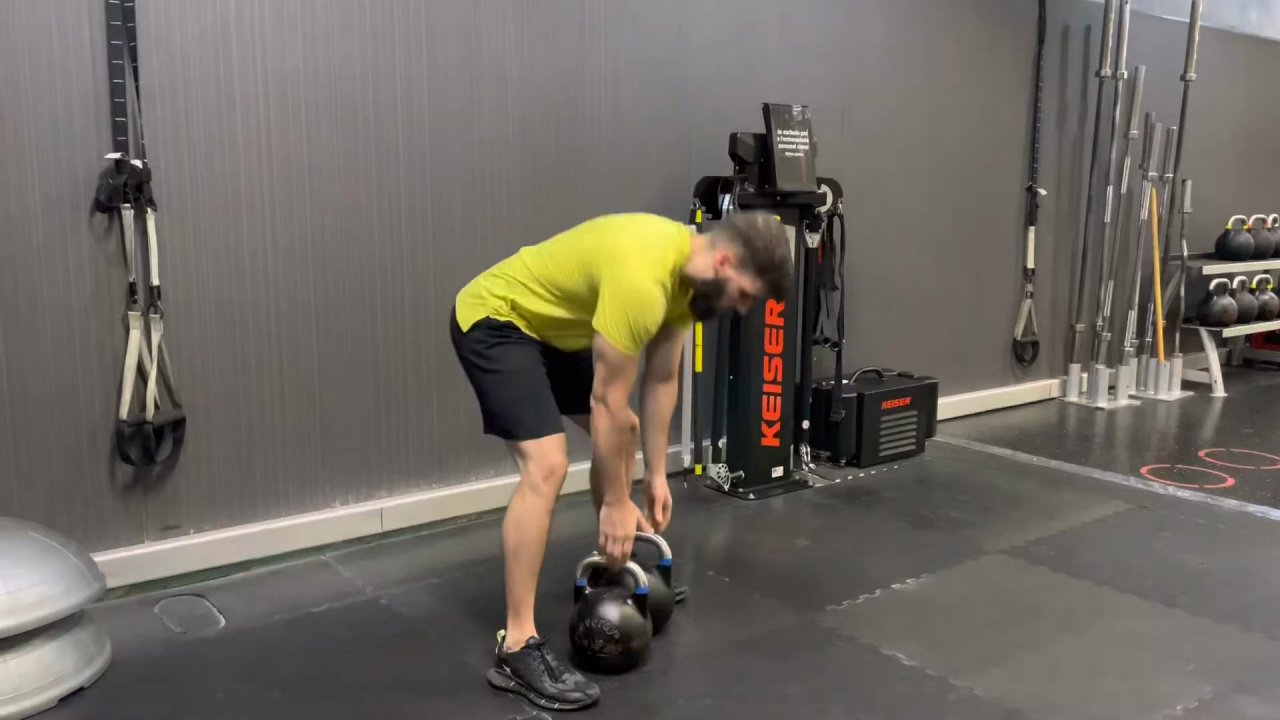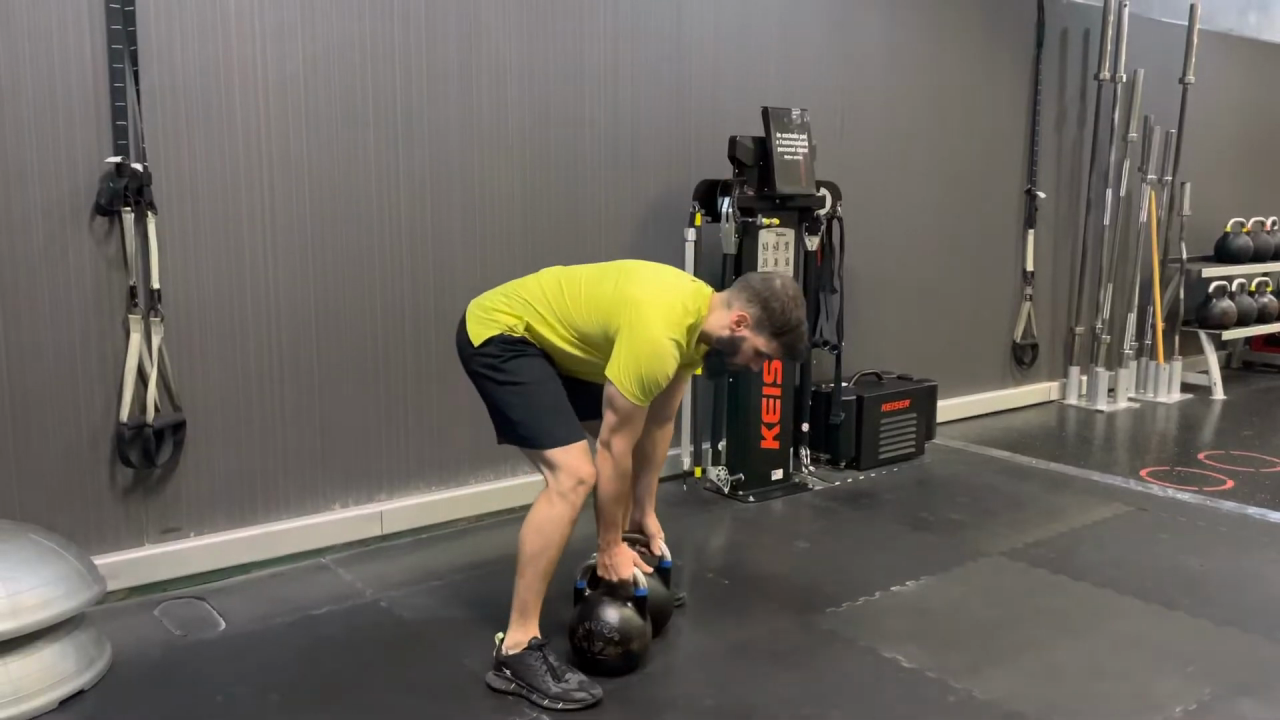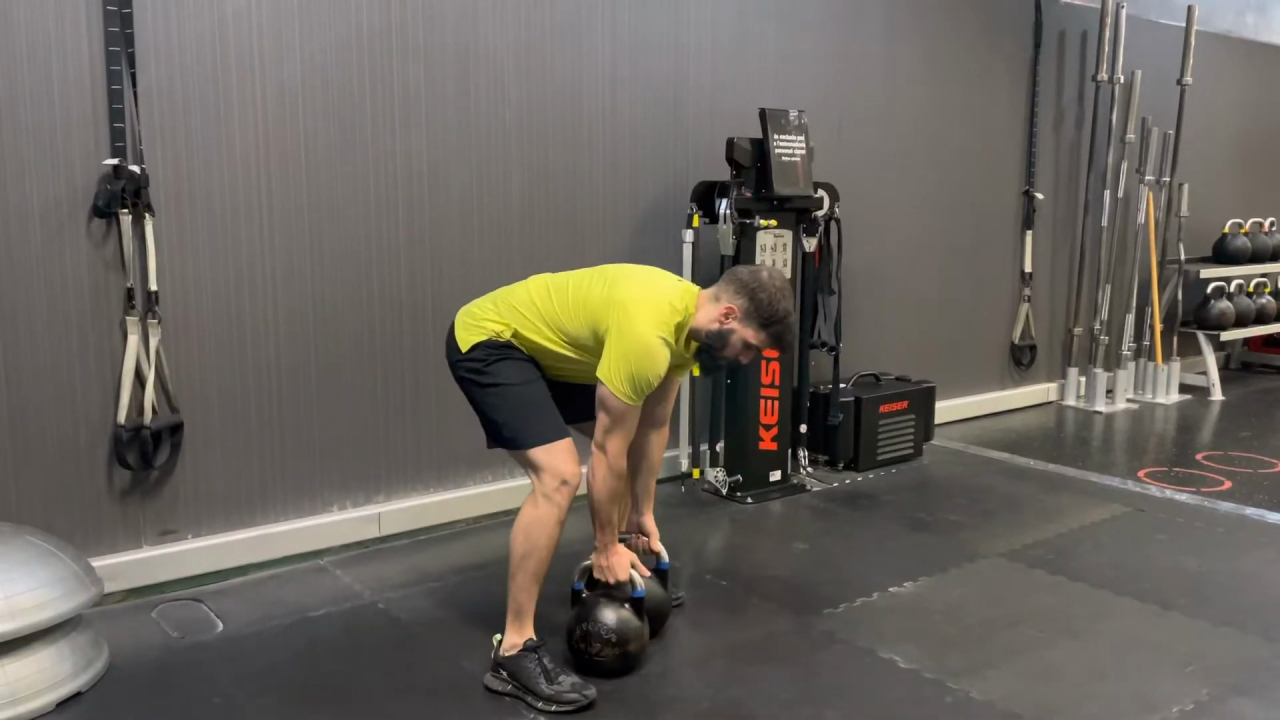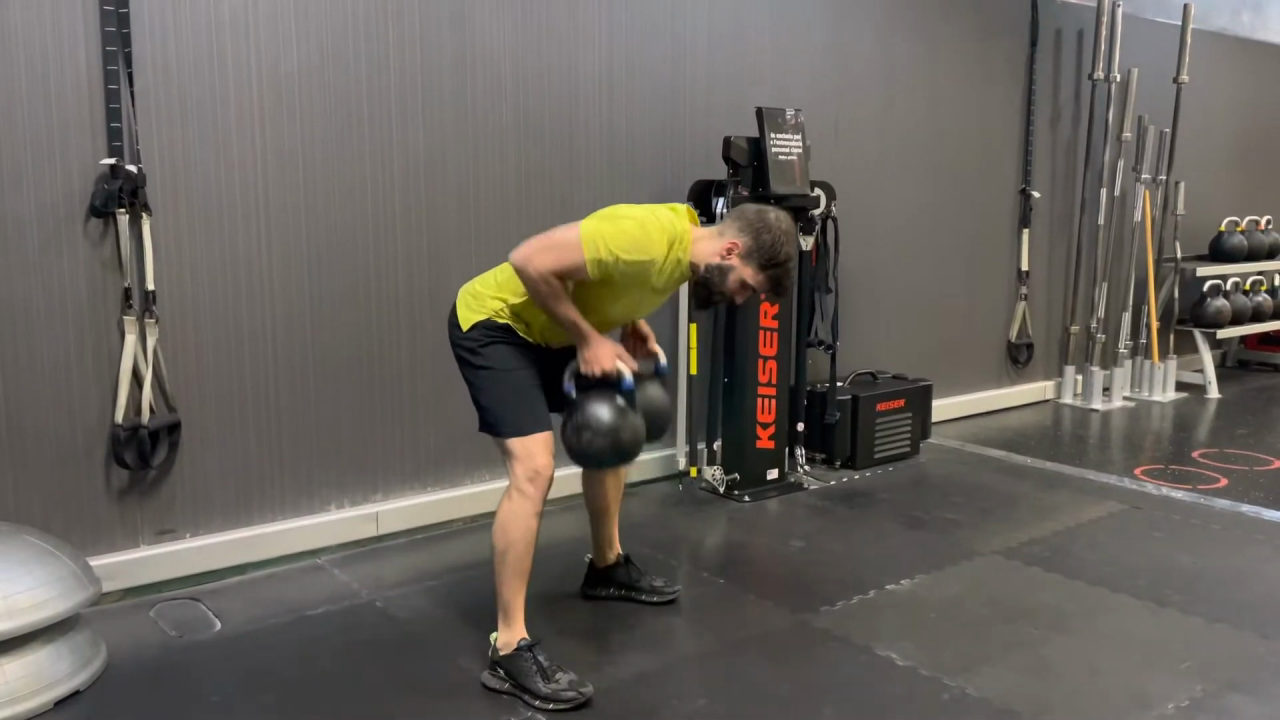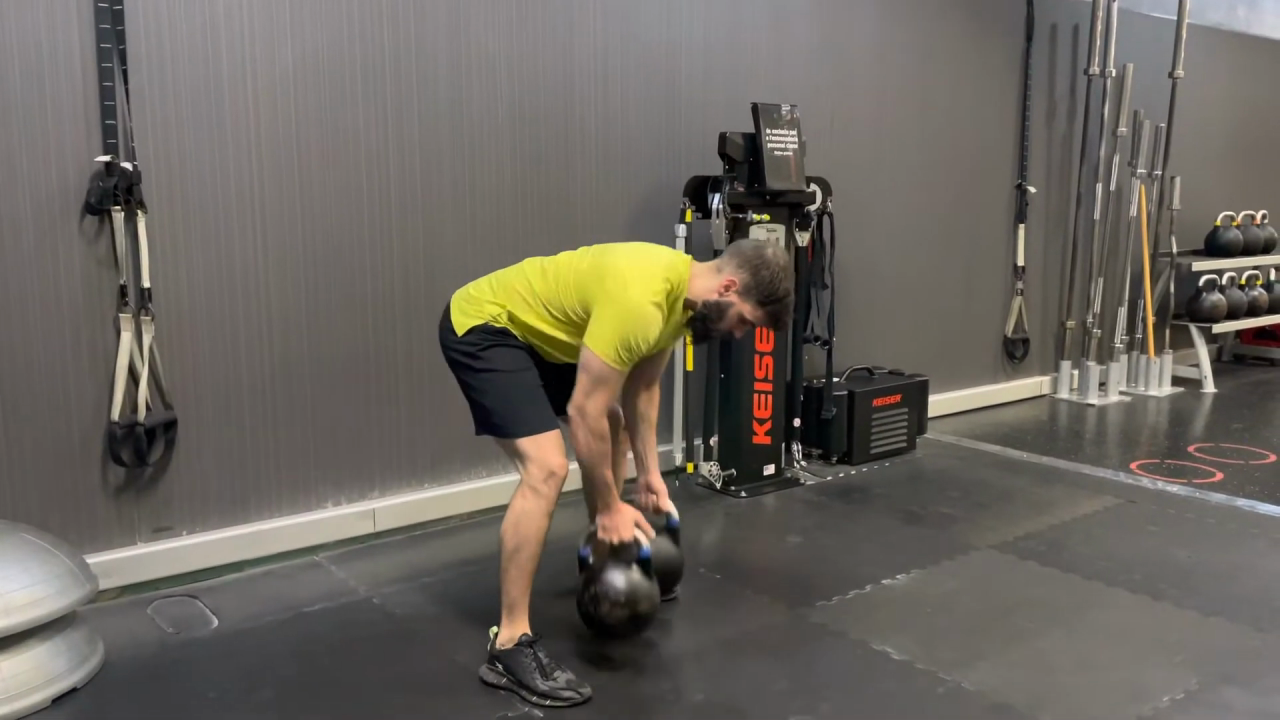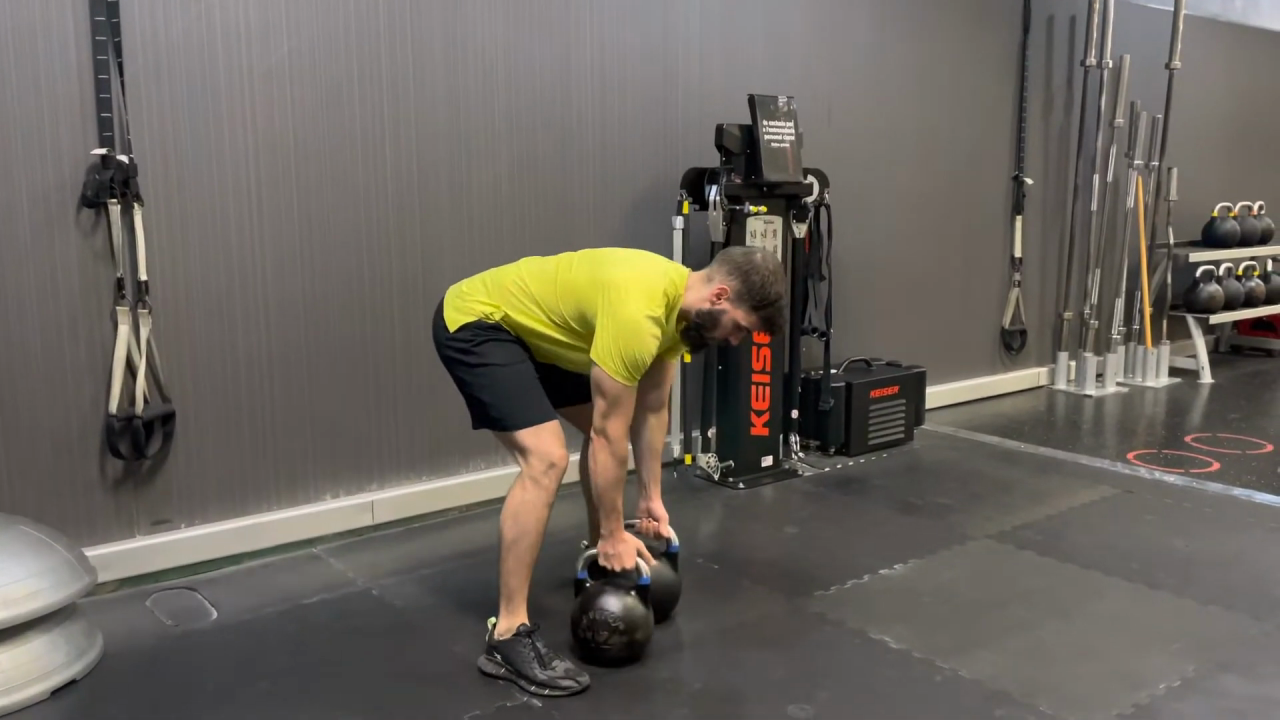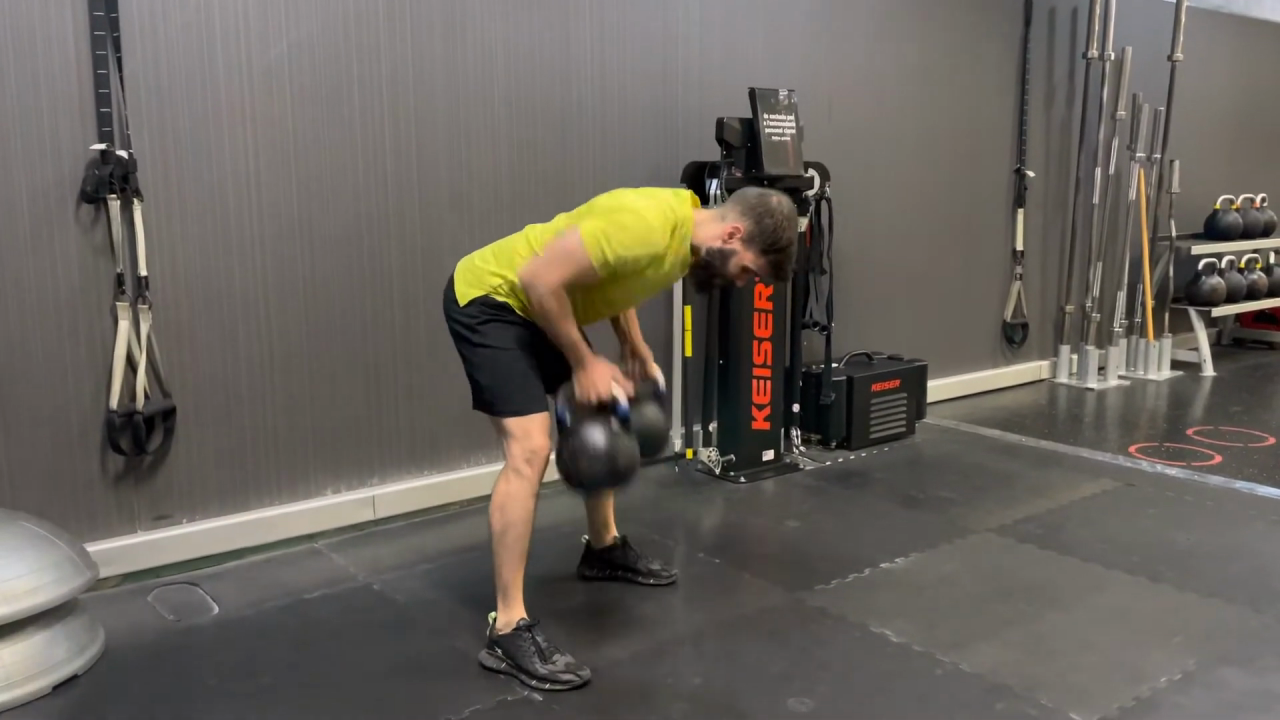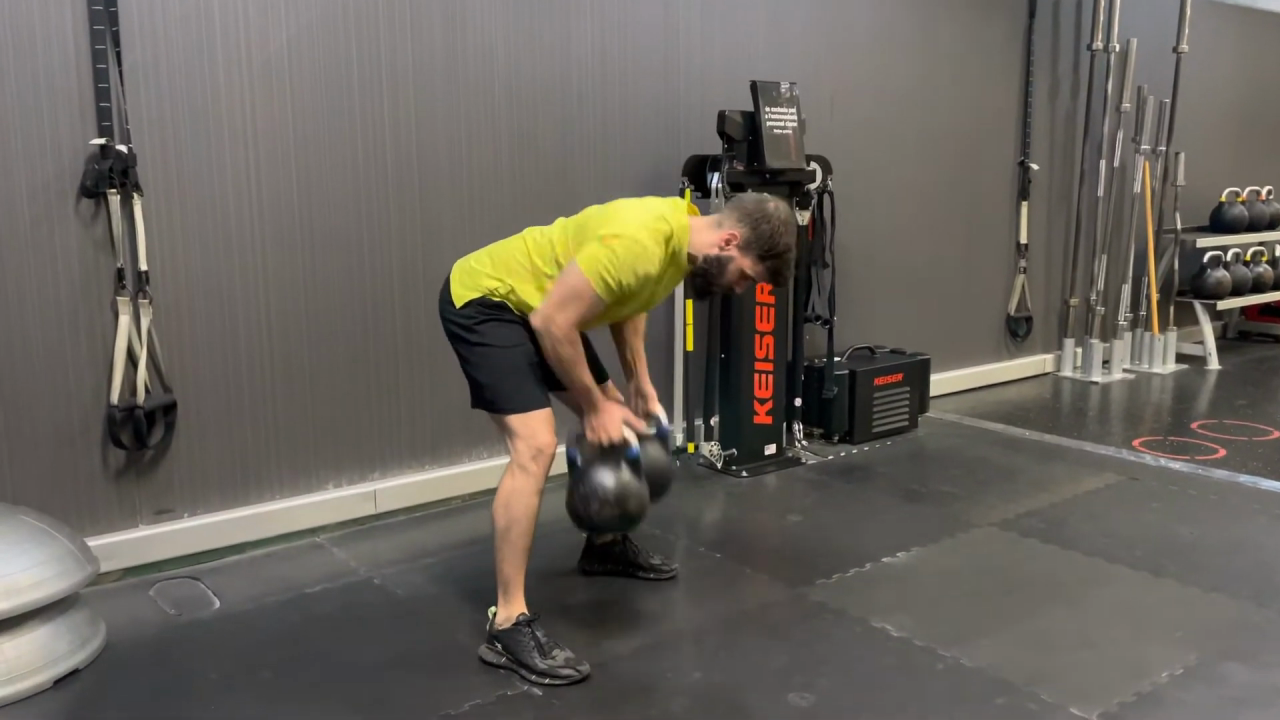
dt=0.5s
person 1, frame 1
left shoulder: (686, 272)
right shoulder: (641, 281)
left elbow: (661, 380)
right elbow: (609, 400)
left wrist: (656, 472)
right wrist: (615, 503)
left hip: (547, 325)
right hip: (494, 319)
left knee: (624, 432)
right knee: (547, 466)
left ankle: (616, 566)
right ankle: (517, 648)
person 1, frame 2
left shoulder: (697, 314)
right shoulder: (657, 335)
left elbow: (658, 424)
right elbow: (614, 448)
left wrist: (645, 510)
right wrist: (609, 547)
left hip: (548, 334)
right hip: (499, 332)
left knee: (626, 433)
right knee: (574, 475)
left ankle: (620, 572)
right ankle: (518, 650)
person 1, frame 3
left shoulder: (686, 318)
right shoulder: (647, 334)
left elbow: (653, 426)
right elbow: (609, 450)
left wrist: (644, 512)
right wrist: (606, 547)
left hip: (542, 342)
right hip: (488, 341)
left knee: (624, 437)
right knee: (559, 477)
left ankle: (619, 575)
right ankle: (514, 653)
person 1, frame 4
left shoulder: (684, 242)
right shoulder: (645, 238)
right elbow: (528, 259)
left wrist: (634, 329)
right wrist: (588, 342)
left hip: (543, 326)
right hip: (493, 321)
right knee: (534, 469)
left ankle: (606, 566)
right ankle: (510, 649)
person 1, frame 5
left shoulder: (683, 289)
right shoulder: (639, 302)
left elbow: (644, 385)
right elbow: (584, 412)
left wrist: (649, 472)
right wrist: (608, 507)
left hip: (533, 327)
right hip: (482, 326)
left knee: (614, 434)
right knee: (546, 468)
right ankle: (509, 646)
person 1, frame 6
left shoulder: (677, 302)
right shoulder: (637, 314)
left elbow: (652, 410)
right elbow: (609, 436)
left wrist: (651, 497)
right wrist: (614, 534)
left hip: (527, 324)
right hip: (474, 321)
left knee: (606, 422)
right knee: (547, 459)
left ankle: (599, 558)
right ankle: (508, 637)
person 1, frame 7
left shoulder: (684, 230)
right shoulder: (649, 225)
right elbow: (538, 279)
left wrist: (637, 354)
right wrist: (584, 365)
left hip: (534, 304)
right hip: (489, 298)
right knee: (530, 449)
left ankle: (603, 547)
right ankle: (508, 629)
person 1, frame 8
left shoulder: (684, 234)
right shoulder: (640, 243)
left elbow: (627, 301)
right elbow: (551, 322)
left wrist: (642, 386)
right wrist: (594, 410)
left hip: (534, 306)
right hip: (484, 298)
left knee: (611, 408)
right knee: (536, 446)
left ankle: (604, 544)
right ankle: (508, 625)
